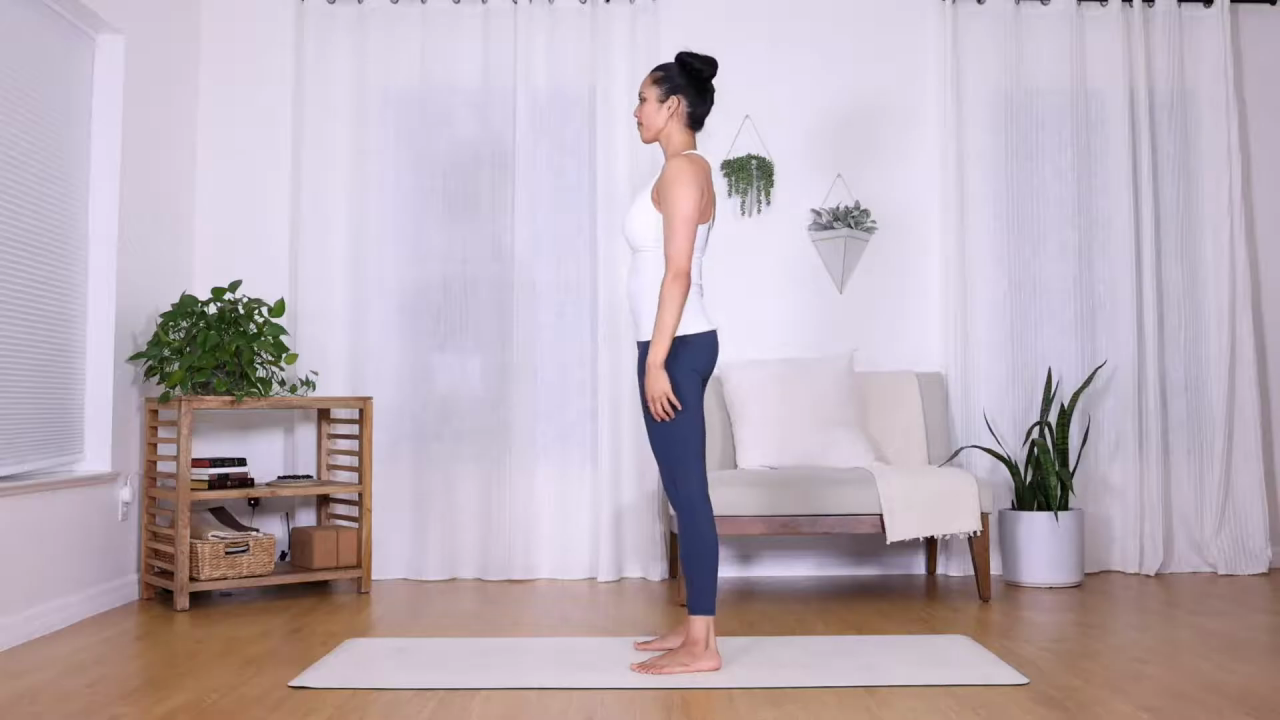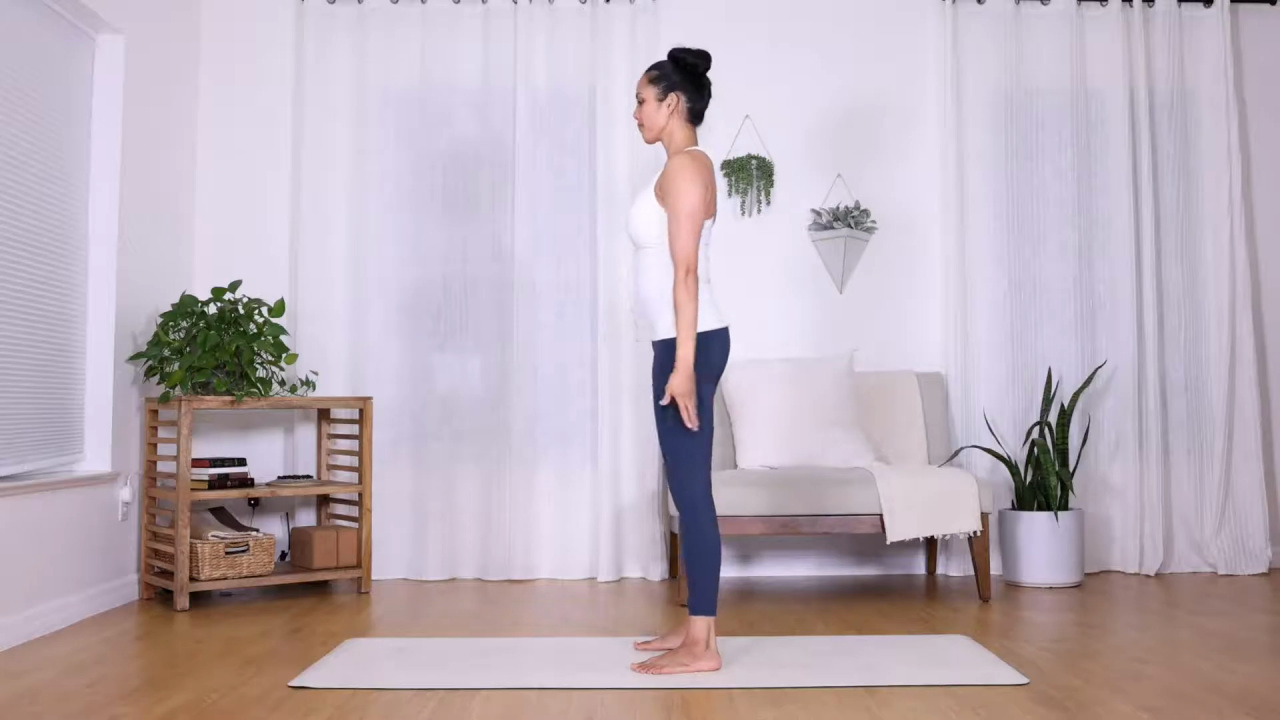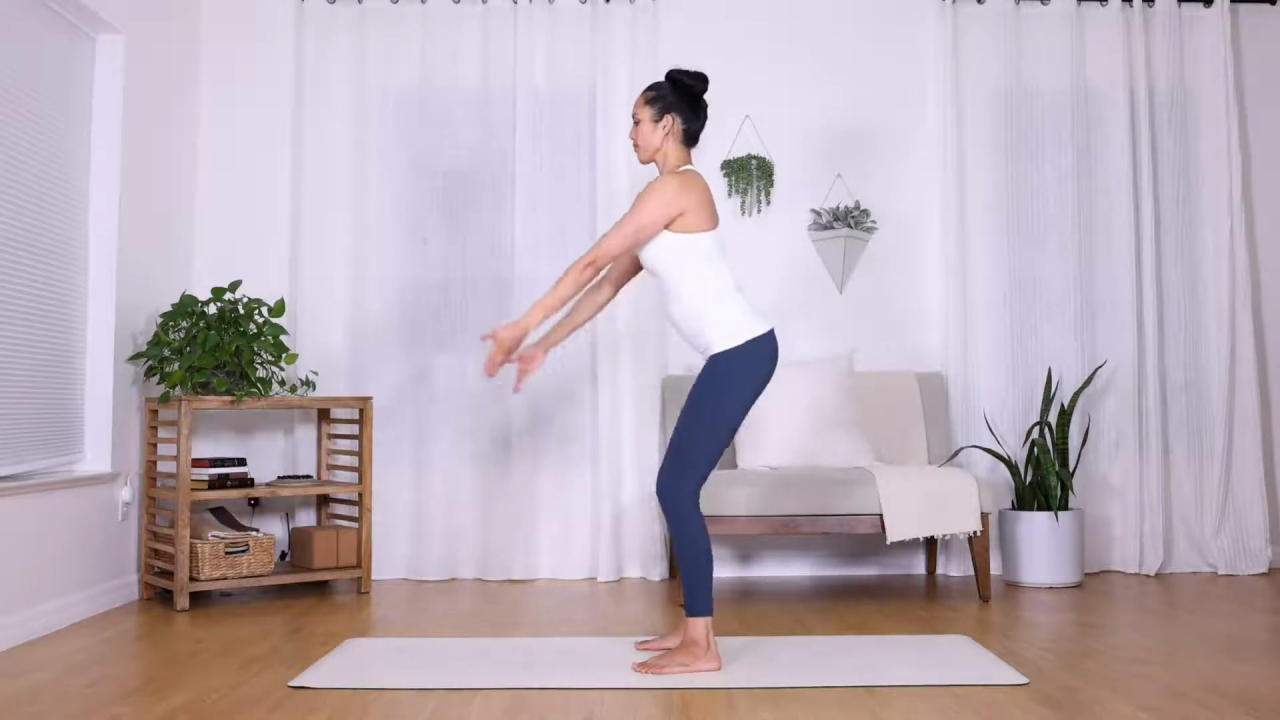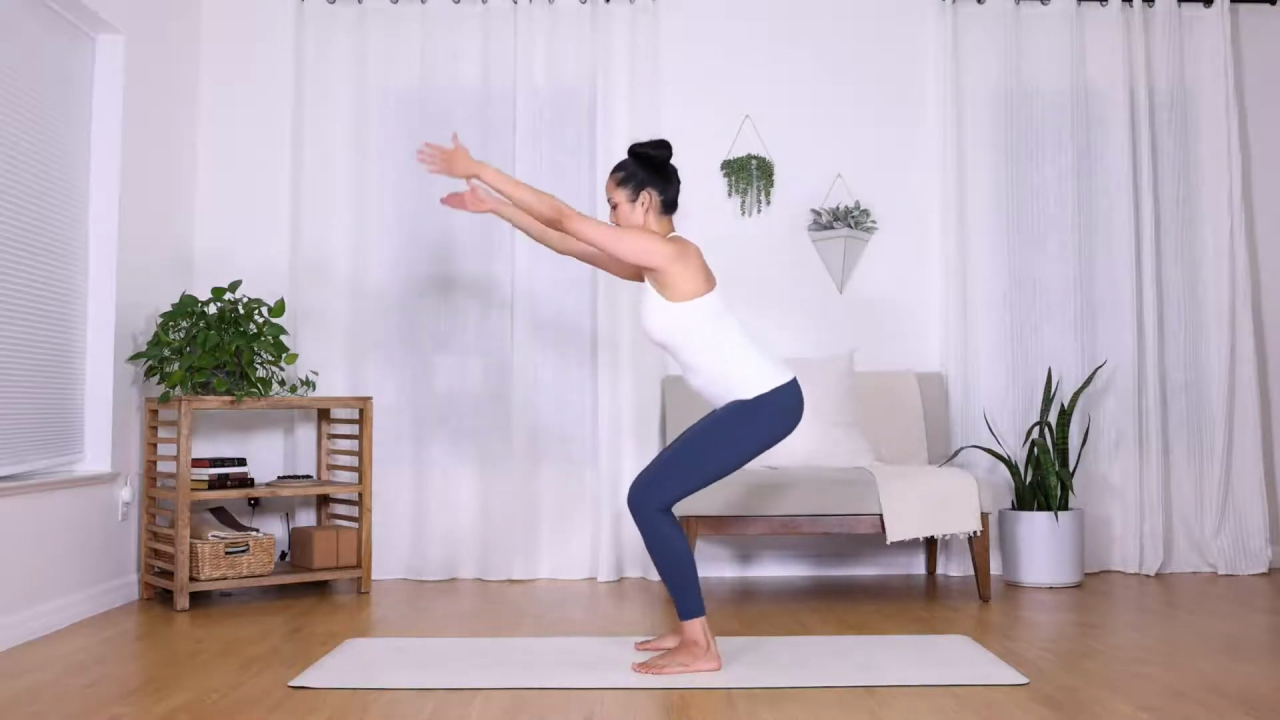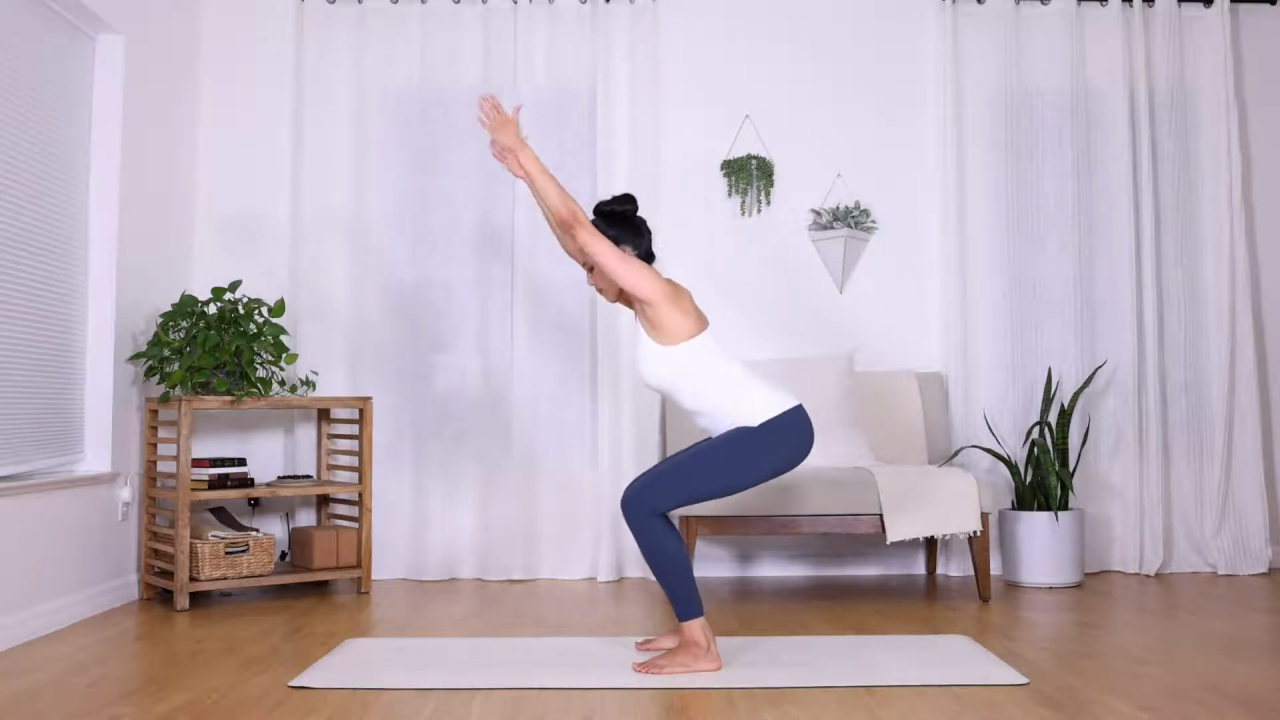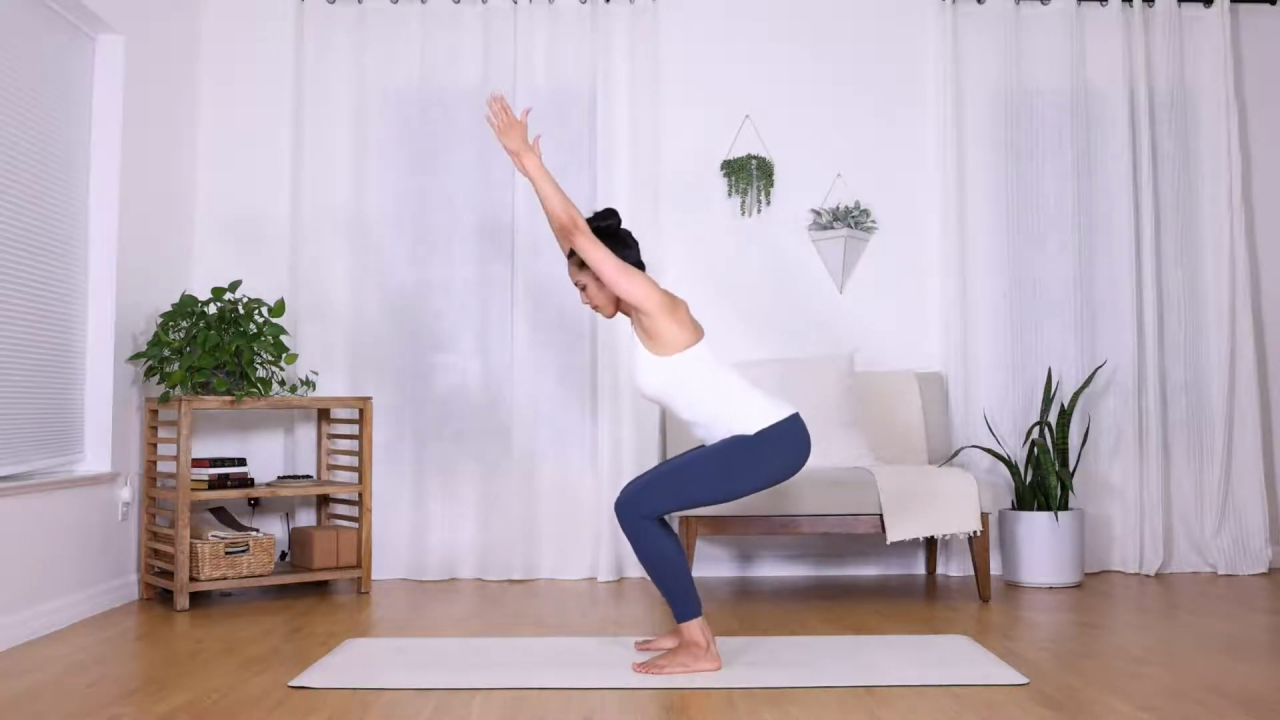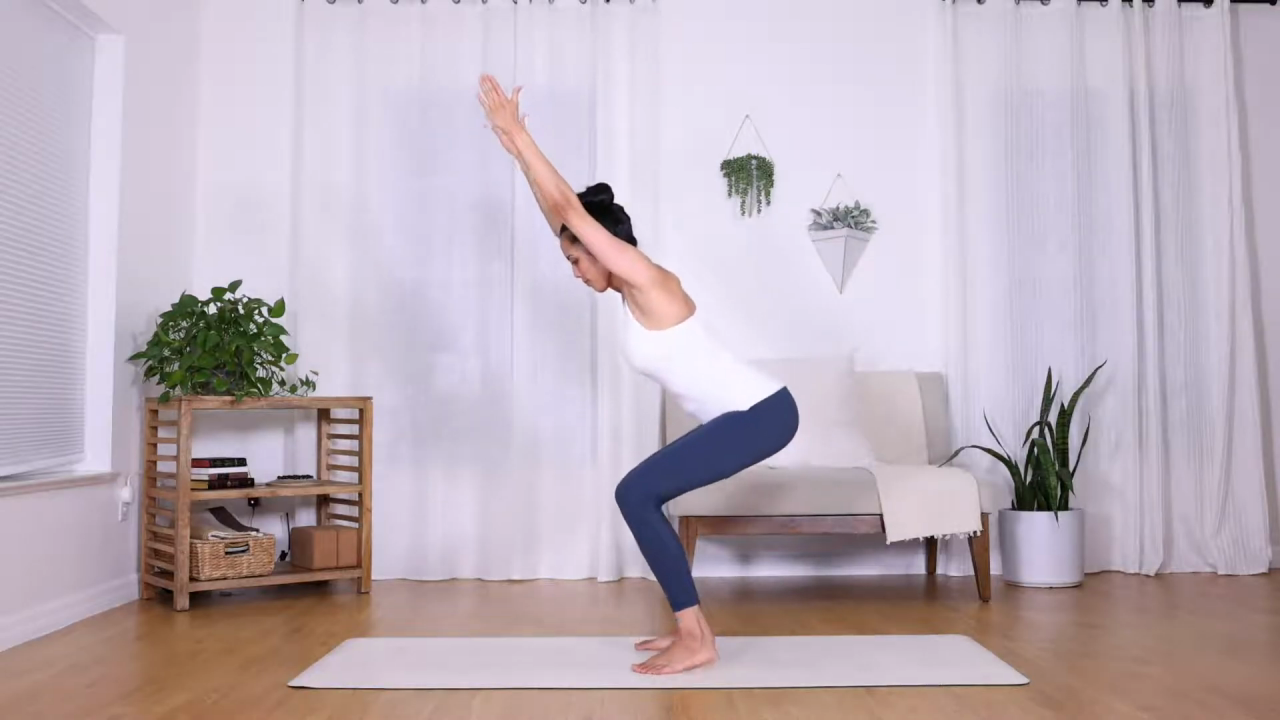
dt=0.7s
person 1, frame 1
left shoulder: (682, 169)
right shoulder: (683, 171)
left elbow: (677, 275)
left wrist: (655, 362)
left hip: (676, 348)
right hip: (675, 346)
left knee: (688, 493)
right knee: (683, 492)
left ankle: (701, 645)
right ankle: (693, 627)
person 1, frame 2
left shoulder: (685, 165)
right shoulder: (682, 169)
left elbow: (686, 271)
left wrist: (684, 364)
left hip: (689, 343)
right hip: (682, 344)
left knee: (691, 491)
right knee: (685, 491)
left ankle: (701, 646)
right ankle: (695, 627)
person 1, frame 3
left shoulder: (675, 185)
right shoulder: (677, 191)
left elbow: (594, 262)
right elbow: (612, 279)
left wrist: (523, 325)
right wrist: (544, 344)
left hip: (740, 354)
right hip: (735, 353)
left knee: (677, 490)
right knee: (677, 489)
left ankle: (701, 647)
right ankle: (693, 629)
person 1, frame 4
left shoulder: (668, 254)
right shoulder: (654, 265)
left elbow: (565, 219)
right elbow: (567, 240)
left wrist: (478, 169)
right wrist: (494, 206)
left hip: (765, 404)
right hip: (755, 401)
left knee: (648, 499)
right knee: (650, 499)
left ankle: (699, 647)
right ankle: (691, 629)
person 1, frame 5
left shoulder: (660, 296)
right shoulder: (648, 302)
left elbow: (576, 225)
right elbow: (574, 239)
left wrist: (520, 147)
right wrist: (525, 174)
left hip: (774, 432)
right hip: (766, 428)
left knee: (642, 503)
right knee: (647, 502)
left ankle: (699, 648)
right ankle: (691, 630)
person 1, frame 6
left shoulder: (655, 307)
right shoulder: (645, 313)
left elbow: (578, 233)
right elbow: (575, 241)
left wrist: (525, 156)
right wrist: (531, 170)
left hip: (771, 442)
right hip: (761, 437)
left knee: (634, 506)
right knee: (642, 505)
left ankle: (698, 647)
right ankle: (691, 630)
person 1, frame 7
left shoulder: (647, 280)
right shoulder: (634, 290)
left elbow: (570, 209)
right elbow: (561, 217)
left wrist: (517, 132)
right wrist: (518, 153)
left hip: (760, 415)
right hip: (747, 415)
left knee: (634, 493)
right knee: (642, 497)
left ankle: (695, 637)
right ankle: (689, 626)
